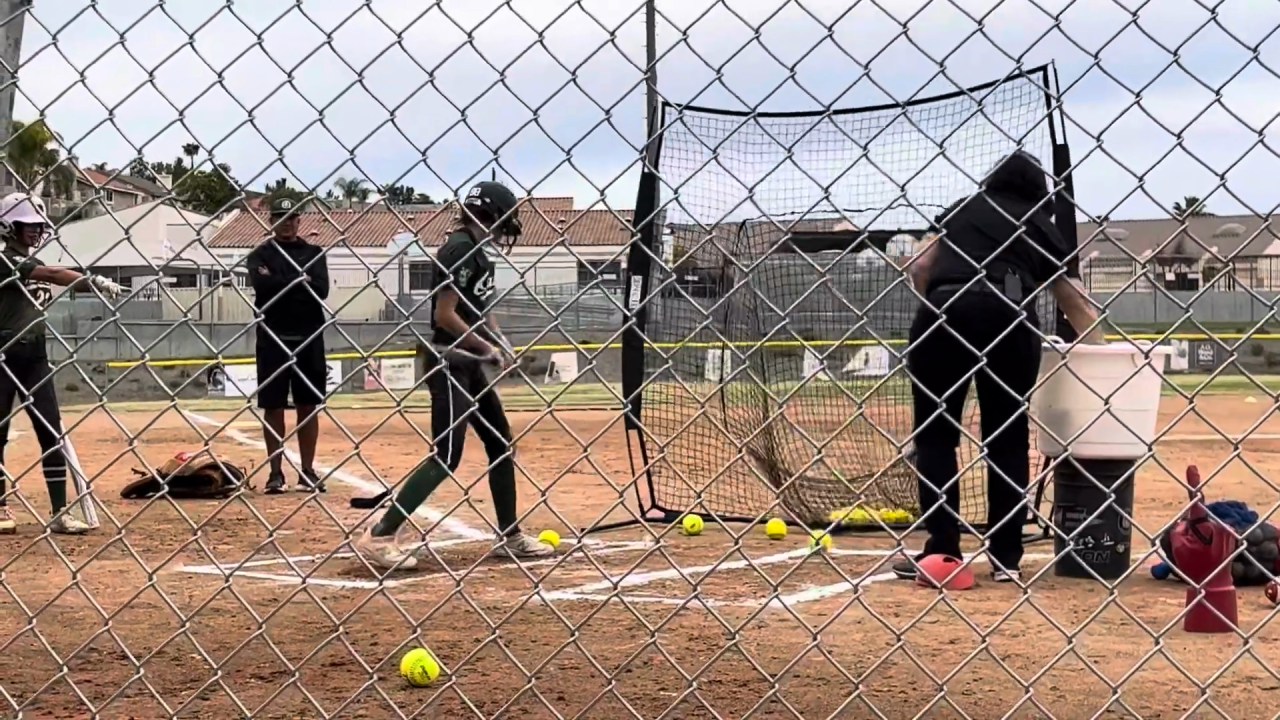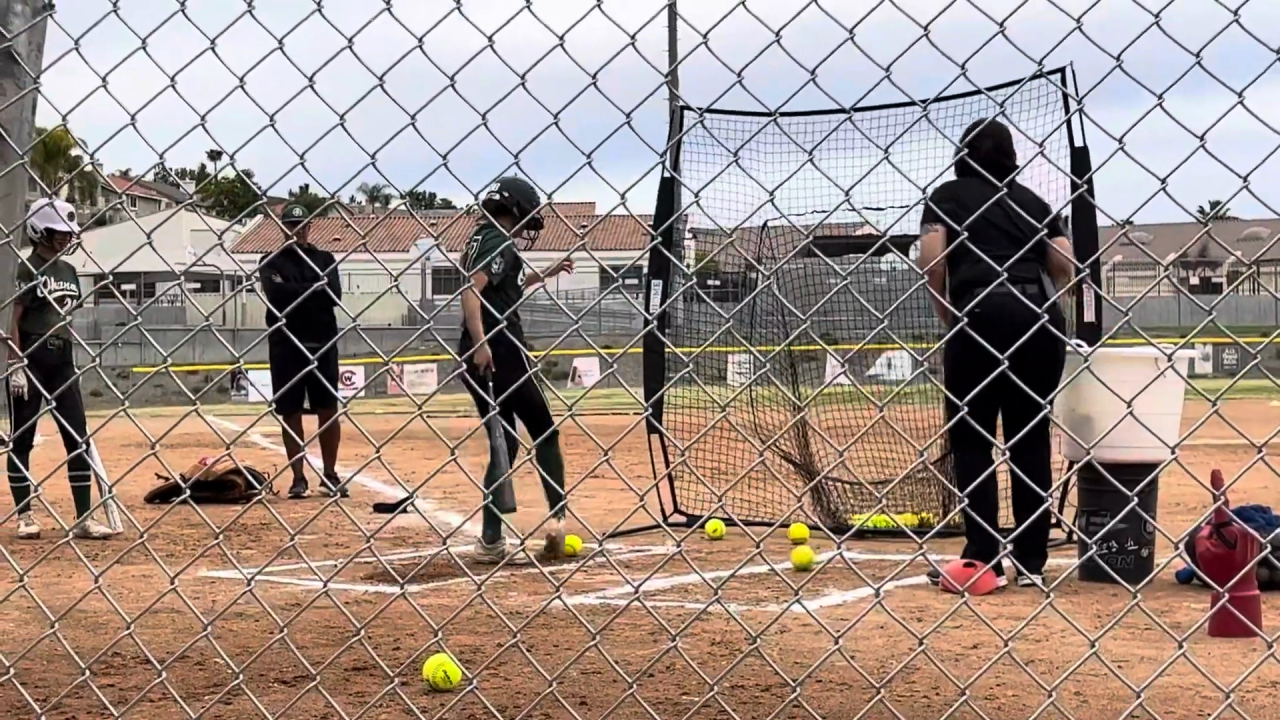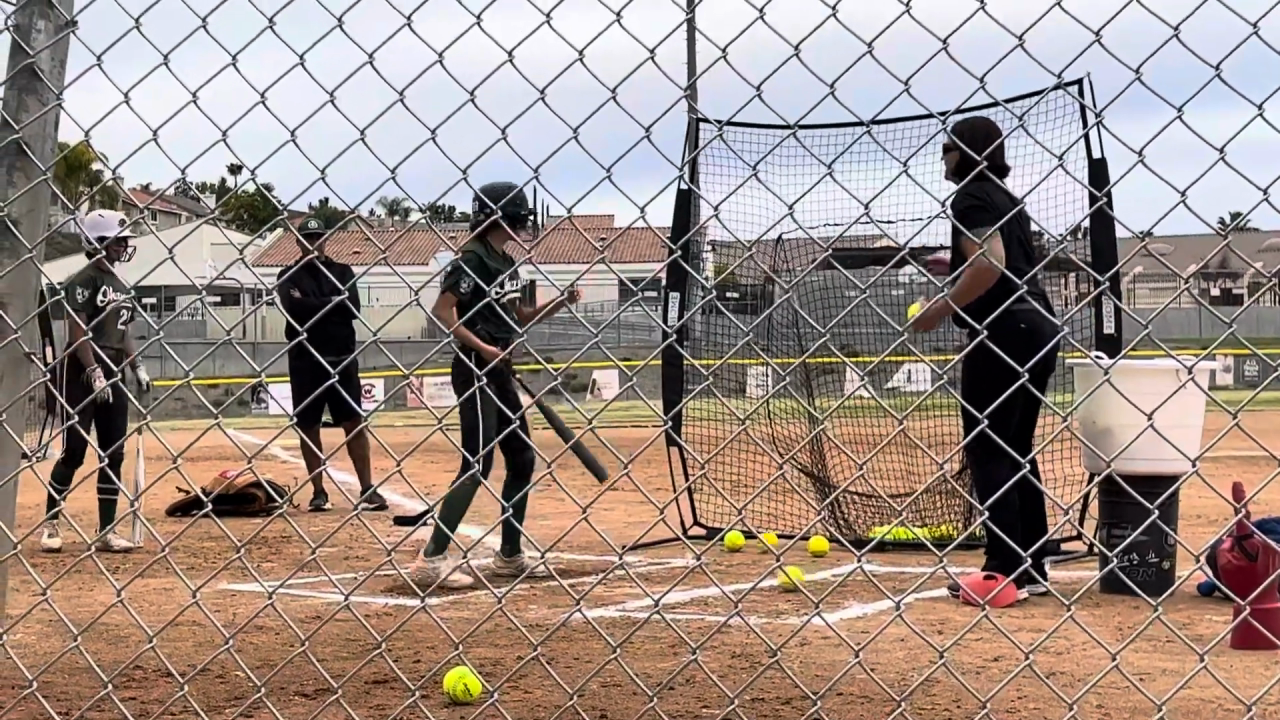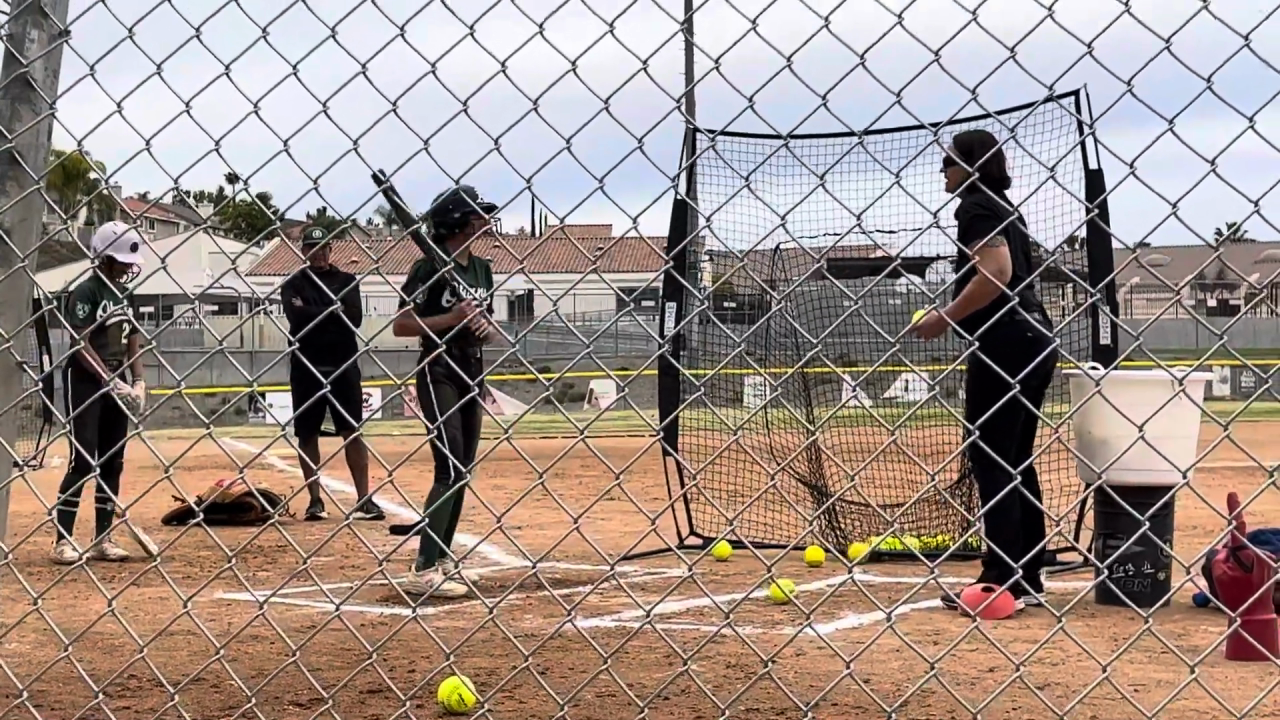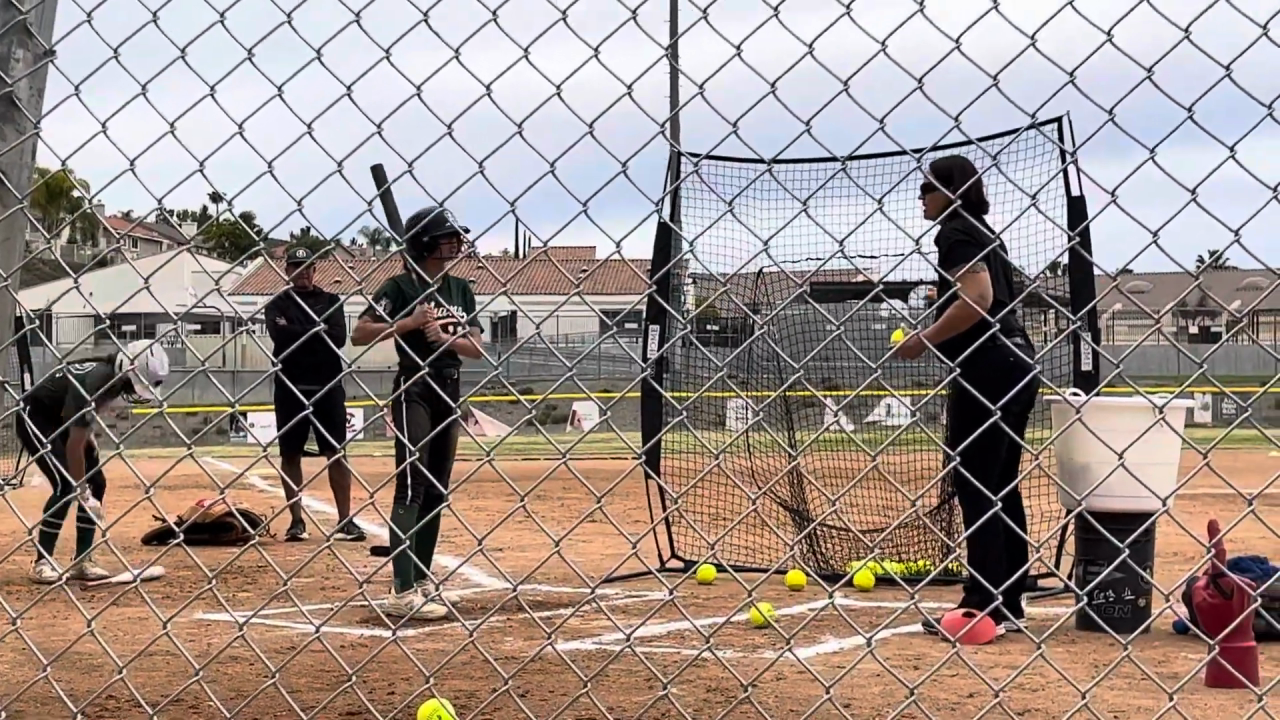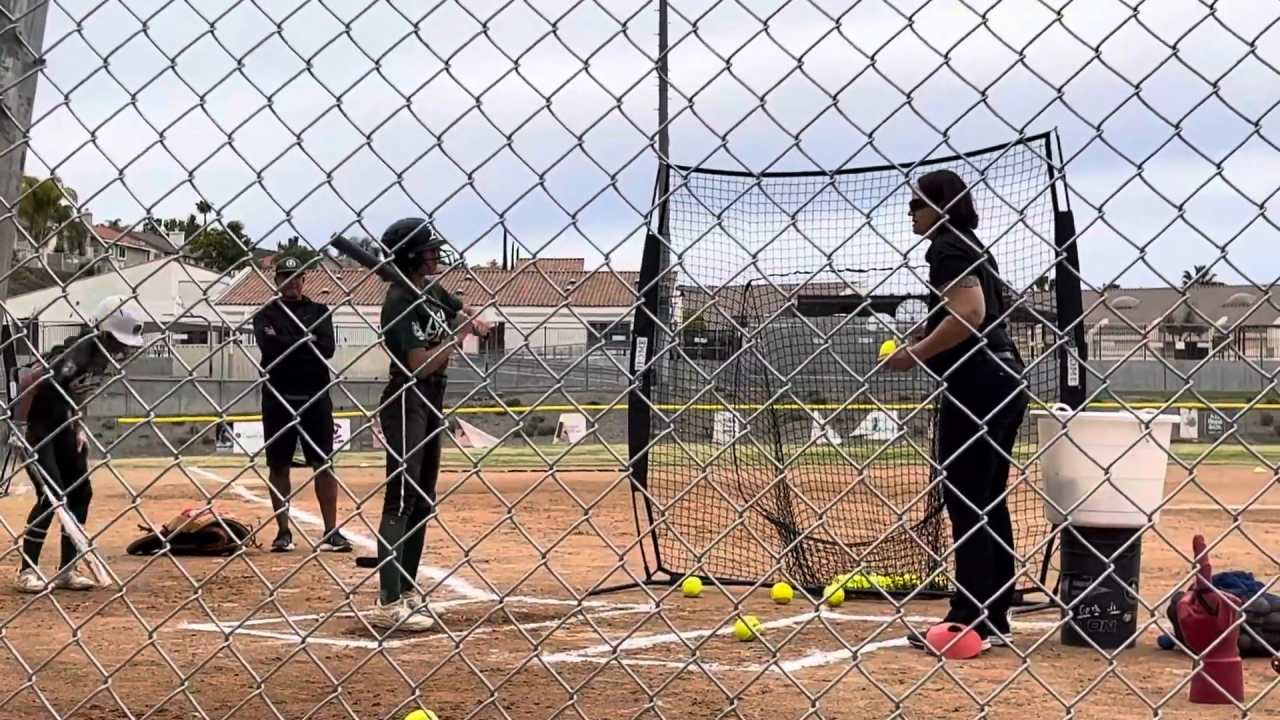
dt=0.7s
person 1, frame 1
left shoulder: (963, 209)
right shoulder: (1042, 228)
left elbow: (920, 267)
right elbow: (1079, 307)
left hip: (947, 311)
right hip: (1010, 316)
left knee: (936, 433)
right knee: (1008, 435)
left ankle: (943, 552)
right ankle: (1006, 556)
person 1, frame 2
left shoulder: (947, 195)
right shoulder: (1032, 200)
left elbow: (931, 260)
right elbow: (1066, 265)
left wrist: (944, 310)
left hip: (983, 316)
right hip: (1040, 317)
left knee: (971, 438)
right knee: (1031, 441)
left ankle: (984, 560)
right ankle: (1031, 562)
person 1, frame 3
left shoulder: (970, 197)
right shoulder: (1007, 199)
left elbow: (990, 266)
left wrist: (941, 308)
right wrist: (957, 265)
left hip: (1003, 332)
right hip: (1038, 327)
left knee: (988, 451)
right knee: (1016, 451)
left ankle: (1005, 573)
right ankle: (1031, 567)
person 1, frame 4
left shoulder: (976, 206)
right shoulder: (1003, 207)
left elbow: (997, 273)
left wrist: (945, 317)
left hip: (1003, 342)
right hip: (1031, 338)
left knee: (989, 459)
right knee: (1015, 460)
left ankle: (1002, 582)
right ankle: (1026, 578)
person 1, frame 5
left shoulder: (956, 231)
right shoulder: (983, 232)
left elbow: (977, 298)
left wrist: (924, 339)
left hip: (987, 367)
right hip: (1014, 362)
left knee: (974, 486)
right knee: (1000, 487)
left ankle: (983, 608)
right ankle: (1007, 604)
person 1, frame 6
left shoulder: (947, 246)
right shoulder: (972, 246)
left elbow: (970, 314)
left wrist: (915, 353)
right wrist: (924, 345)
left hip: (976, 382)
right hip: (1002, 378)
left knee: (964, 500)
right knee: (987, 501)
left ankle: (969, 622)
right ankle: (993, 617)
person 2, frame 1
left shoulder: (474, 251)
right shoulder: (462, 247)
right elbow: (443, 310)
left wrist: (500, 344)
right wrist: (481, 344)
left hip: (467, 362)
right hip: (451, 361)
left knee: (502, 445)
right knee: (445, 456)
left ankle: (511, 536)
right ankle: (378, 535)
person 2, frame 2
left shoulder: (479, 240)
right shoulder: (499, 243)
right elbow: (471, 291)
left wrist: (545, 273)
right wrist: (480, 341)
left hip: (477, 357)
right hip: (502, 352)
left knee: (504, 444)
right knee: (545, 433)
left ankle: (491, 540)
right ankle: (556, 517)
person 2, frame 3
left shoulder: (508, 262)
right shoulder: (472, 258)
right elbow: (442, 312)
left wrist: (553, 305)
right wrist: (481, 346)
left hip: (500, 371)
right hip: (475, 370)
left knee: (522, 460)
right knee: (477, 464)
left ankle: (510, 555)
right ankle: (432, 557)
person 2, frame 4
left shoulder: (482, 268)
right shoulder: (429, 267)
right elbow: (401, 325)
left wrist: (485, 327)
right wrist: (450, 319)
left hip: (471, 373)
right hip: (439, 374)
left knee: (462, 472)
right knee: (450, 470)
left ankle: (442, 560)
right ankle: (423, 570)
person 2, frame 5
left shoulder: (460, 288)
right shoulder: (401, 286)
left elbow: (478, 348)
right elbow: (359, 334)
left wrist: (445, 337)
right wrist: (409, 322)
left hip: (448, 392)
right hip: (414, 391)
left knee: (436, 491)
right knee: (411, 489)
left ankle: (421, 580)
right ankle: (401, 592)
person 2, frame 6
left shoulder: (433, 290)
right shoulder: (399, 301)
left elbow: (468, 315)
right elbow: (422, 364)
left wrist: (475, 320)
right wrist: (459, 332)
left hip: (430, 403)
right hip: (406, 403)
left knee: (424, 503)
right knee: (401, 501)
left ankle: (407, 591)
right ankle: (389, 604)
person 3, frame 1
left shoulder: (35, 265)
right elbow: (55, 274)
right wrist: (97, 281)
left hip: (35, 356)
left knee: (52, 433)
left ankle: (59, 513)
person 3, frame 2
left shoulder: (68, 270)
right shoulder: (27, 269)
right elbow: (12, 322)
right wrist: (15, 367)
left hip: (62, 360)
right hip: (30, 360)
left knee: (78, 439)
right knee: (22, 439)
left ankle: (84, 518)
right ankle: (24, 515)
person 3, frame 3
left shoulder: (122, 284)
right shoulder: (84, 279)
right elbow: (77, 332)
left wrist: (138, 368)
right wrist: (94, 372)
left hip: (112, 373)
right hip: (82, 372)
left knee: (113, 454)
right knee: (74, 452)
left ankle: (106, 531)
right ankle: (51, 524)
person 3, frame 4
left shoulder: (125, 294)
right shoulder: (84, 292)
left elbow: (132, 342)
right elbow: (80, 346)
left wrist: (138, 382)
right wrist: (112, 381)
left hip: (114, 386)
right hip: (84, 383)
left knee: (112, 464)
right knee: (83, 462)
left ankle: (102, 540)
right ankle: (62, 540)
person 3, frame 5
left shoulder: (116, 374)
right shoulder: (90, 383)
right elbow: (75, 443)
left wrist: (88, 434)
right wrist: (83, 492)
left hip: (58, 420)
right hip: (34, 419)
left knee: (96, 485)
right knee: (66, 487)
left ankle: (82, 561)
right ankle: (42, 561)
person 3, frame 6
left shoulder: (101, 354)
right shoulder: (79, 351)
right elbow: (29, 380)
left wrist: (78, 428)
right wrist: (23, 426)
left hip: (62, 423)
right hip: (35, 420)
left knee: (80, 491)
right knee: (51, 496)
left ankle: (67, 570)
right ankle: (27, 571)
person 4, frame 1
left shoulder: (314, 253)
right shoulder: (260, 254)
left elbow: (321, 289)
right elbow: (262, 285)
left wrist: (281, 286)
right wrist: (300, 282)
left hip: (308, 338)
right hip: (273, 339)
left knee: (308, 406)
right knee: (273, 406)
left ankle: (307, 471)
right ankle: (275, 472)
person 4, frame 2
left shoulder: (325, 259)
right shoulder: (271, 262)
left elbow: (334, 296)
right elbow: (276, 293)
left wrist: (295, 293)
right wrist: (313, 289)
left hip: (322, 344)
right hip: (286, 345)
left knee: (328, 410)
right knee: (290, 413)
left ankle: (329, 475)
right ankle: (298, 477)
person 4, frame 3
left shoulder: (343, 272)
right shoulder: (289, 276)
left elbow: (353, 309)
right elbow: (295, 307)
left wrist: (315, 310)
right wrist: (333, 304)
left hip: (342, 357)
right hip: (306, 360)
left knee: (355, 423)
right knee: (308, 426)
left ankle: (367, 491)
right ankle: (319, 492)
person 4, frame 4
left shoulder: (347, 281)
right shoulder: (293, 284)
left elbow: (354, 318)
right elbow: (297, 316)
left wrist: (315, 317)
right wrist: (334, 312)
left hip: (343, 366)
right hip: (307, 368)
left knee: (353, 432)
right knee: (307, 435)
left ankle: (364, 499)
right ankle: (315, 500)
person 4, frame 5
left shoulder: (331, 301)
right shoulder: (277, 304)
left elbow: (339, 338)
right elbow: (280, 335)
left wrist: (299, 336)
right wrist: (318, 332)
left hip: (327, 386)
right hip: (291, 388)
left knee: (336, 454)
right knee: (290, 455)
left ankle: (345, 521)
right ankle: (296, 521)
person 4, frame 6
left shoulder: (320, 311)
right shoulder: (266, 314)
left elbow: (327, 349)
right elbow: (269, 345)
left wrist: (287, 345)
right wrist: (307, 341)
left hip: (315, 397)
right hip: (278, 398)
left knee: (323, 464)
right knee: (278, 466)
left ankle: (331, 532)
right ankle: (283, 531)
